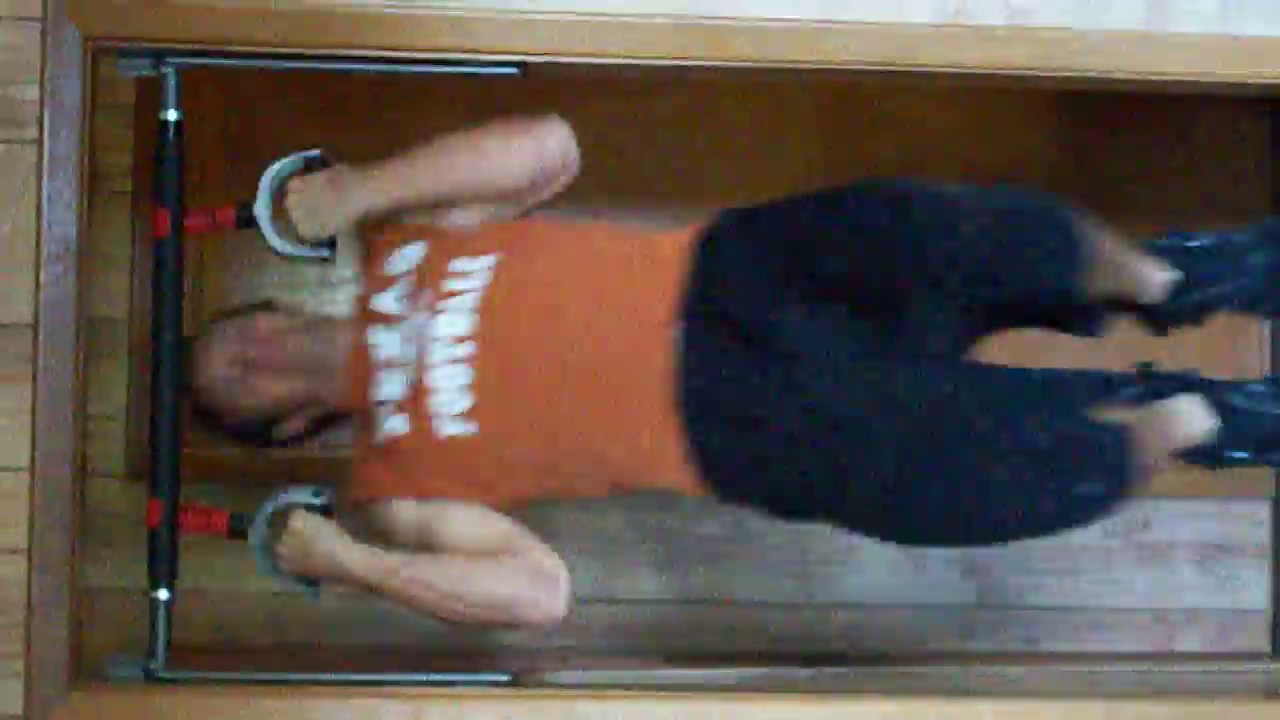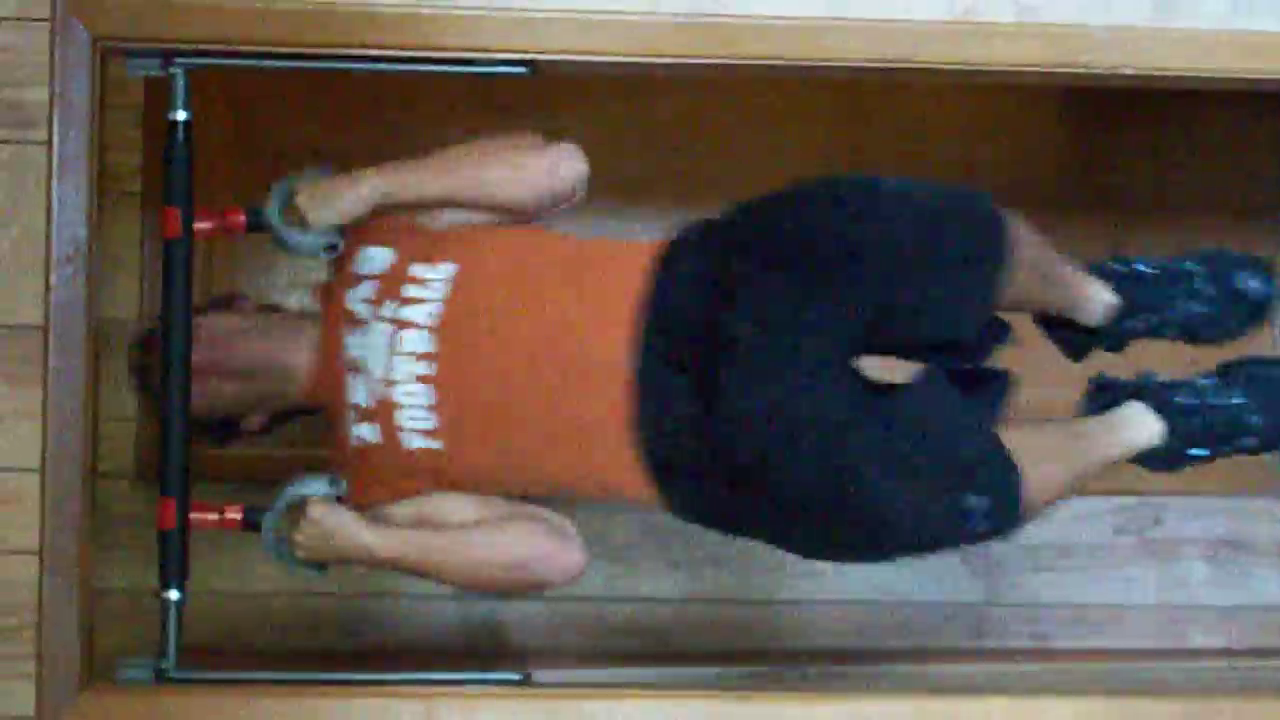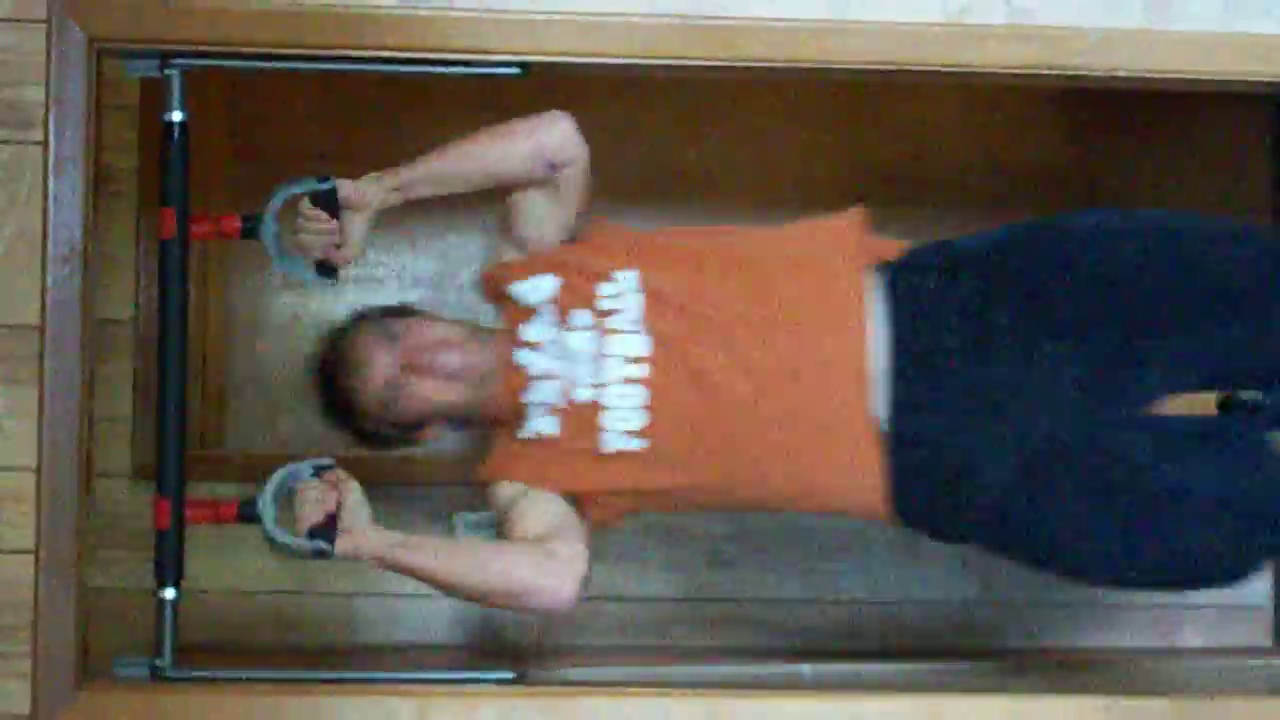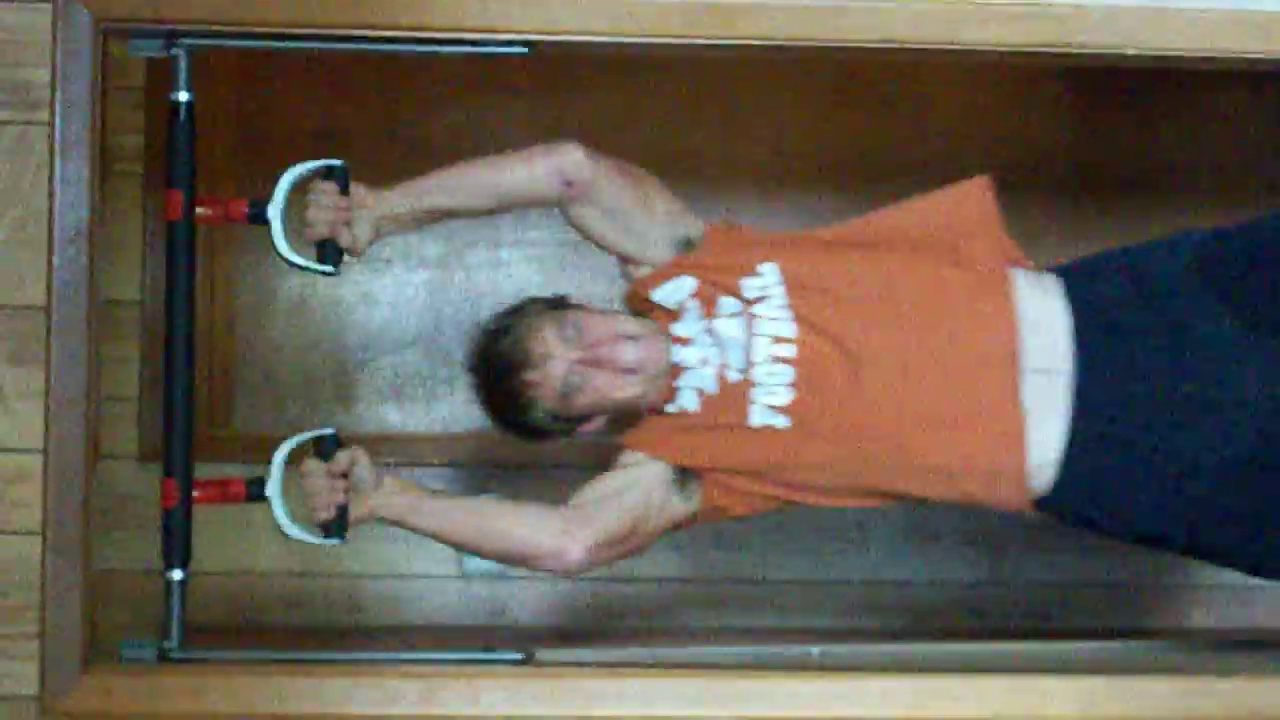
dt=0.3s
person 1, frame 1
left shoulder: (398, 249)
right shoulder: (397, 483)
left elbow: (547, 146)
right elbow: (537, 593)
left wrist: (352, 194)
right wrist: (348, 561)
left hip: (740, 271)
right hip: (750, 432)
left knee: (954, 235)
right knee: (1055, 471)
left ankle: (1162, 286)
person 1, frame 2
left shoulder: (372, 243)
right shoulder: (381, 476)
left elbow: (559, 167)
right elbow: (551, 553)
left wrist: (367, 190)
right wrist: (357, 542)
left hip: (694, 288)
right hip: (704, 438)
left knee: (884, 225)
right knee: (944, 497)
left ankle: (1102, 306)
right ankle: (1142, 422)
person 1, frame 3
left shoulder: (532, 273)
right shoulder: (529, 470)
left elbow: (556, 137)
right elbow: (553, 579)
right wrist: (373, 542)
left hip: (906, 300)
right hip: (924, 457)
person 1, frame 4
left shoulder: (679, 269)
right shoulder: (677, 458)
left elbow: (571, 170)
right elbow: (569, 538)
left wrist: (386, 204)
right wrist: (383, 496)
